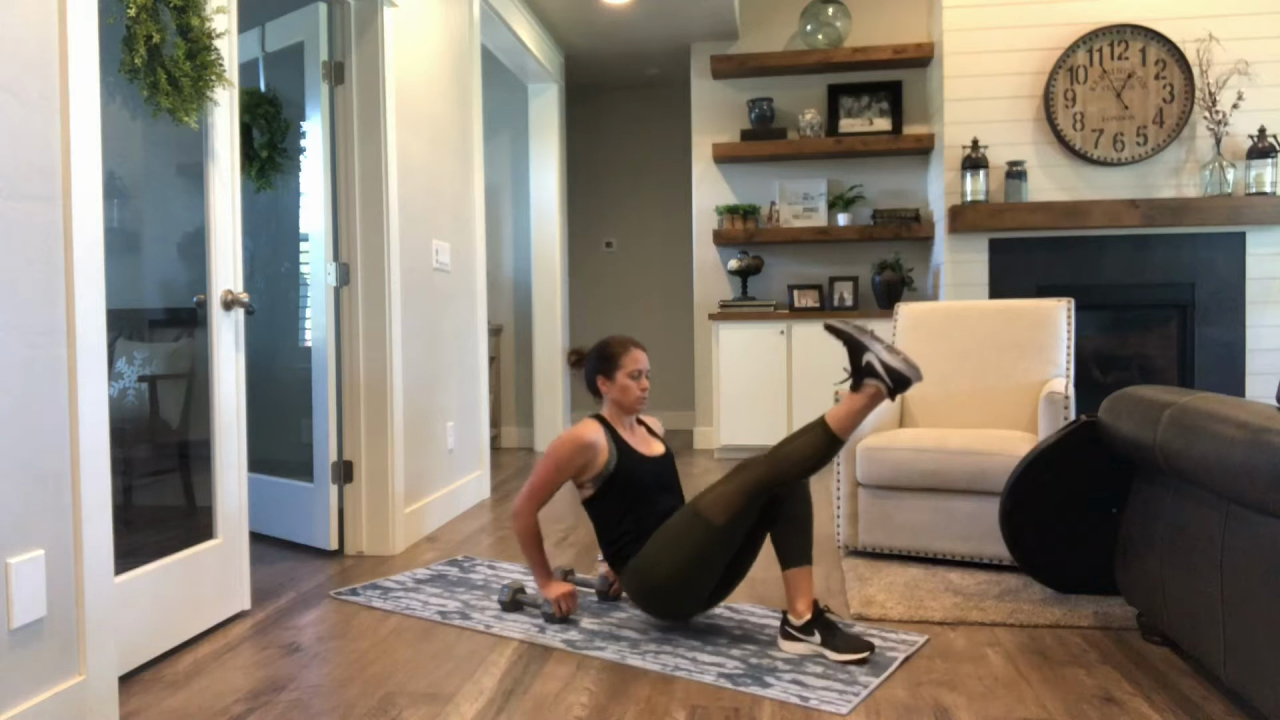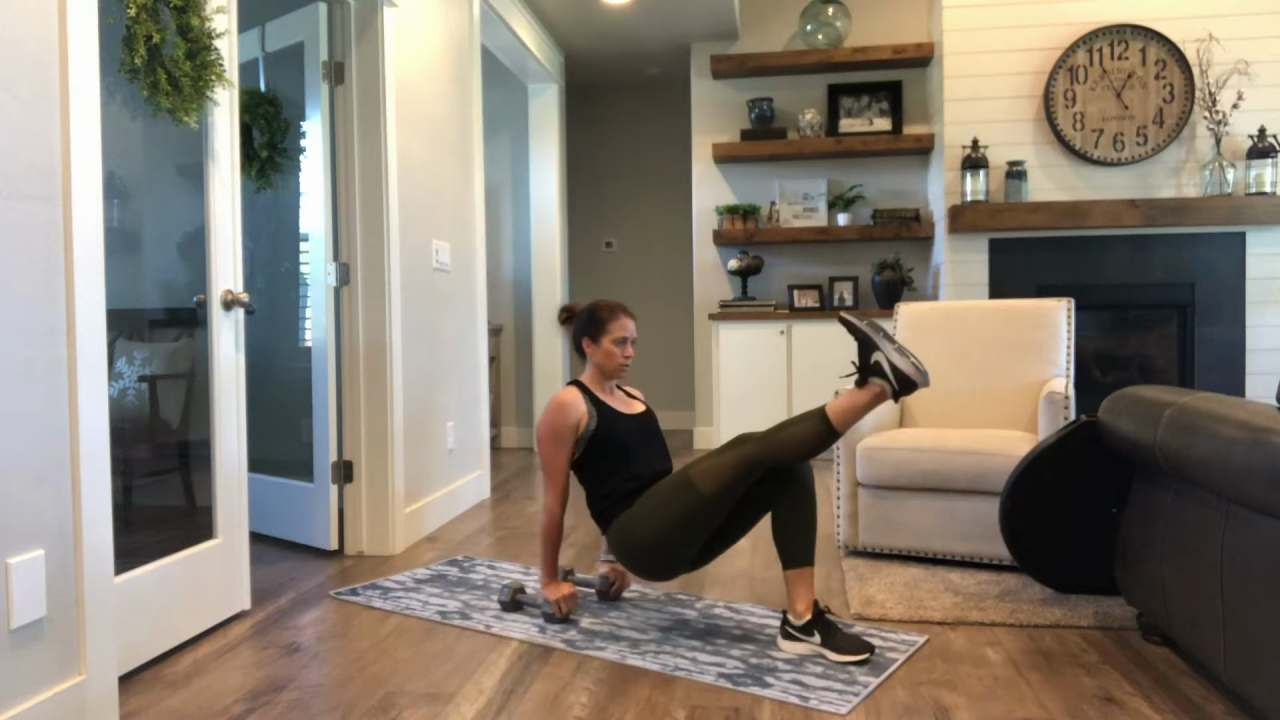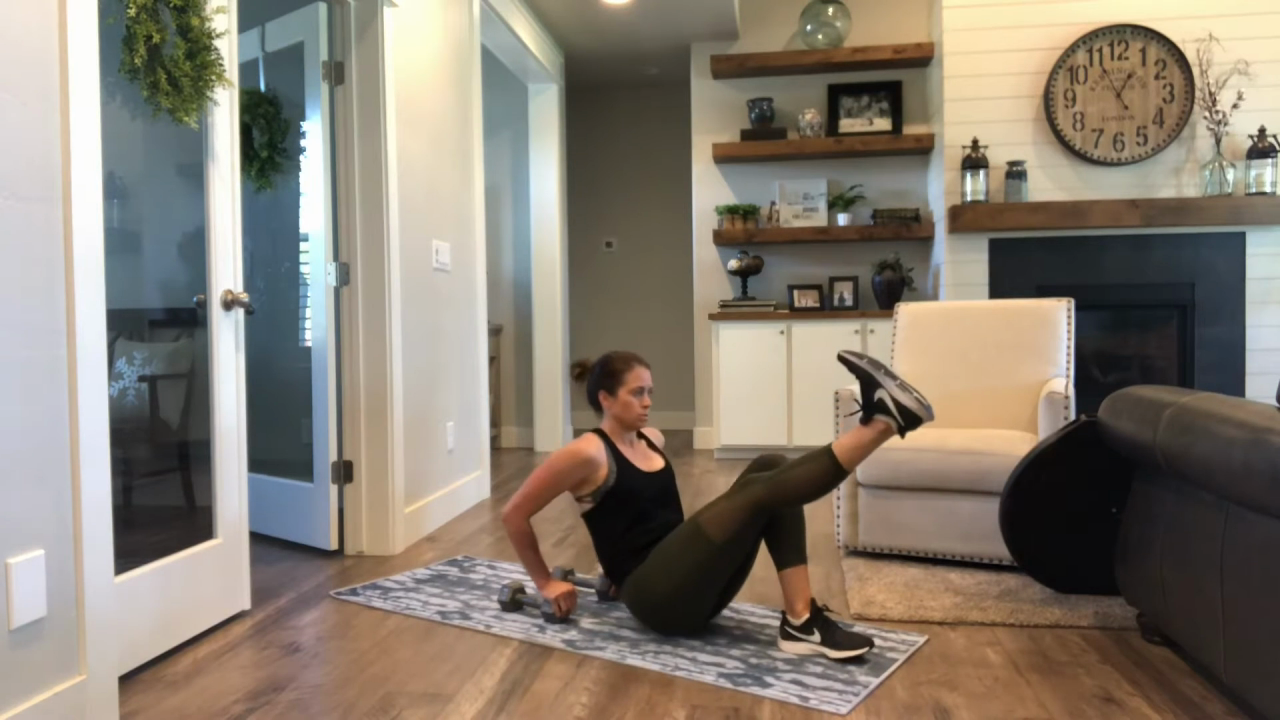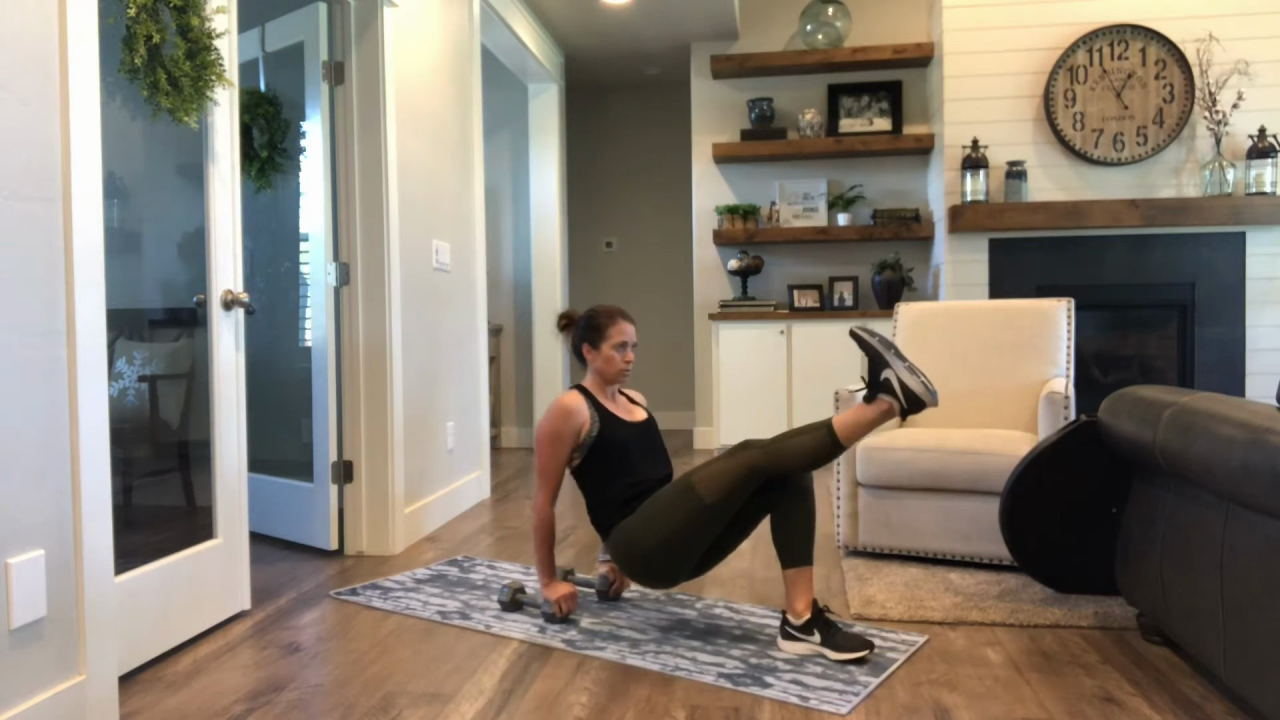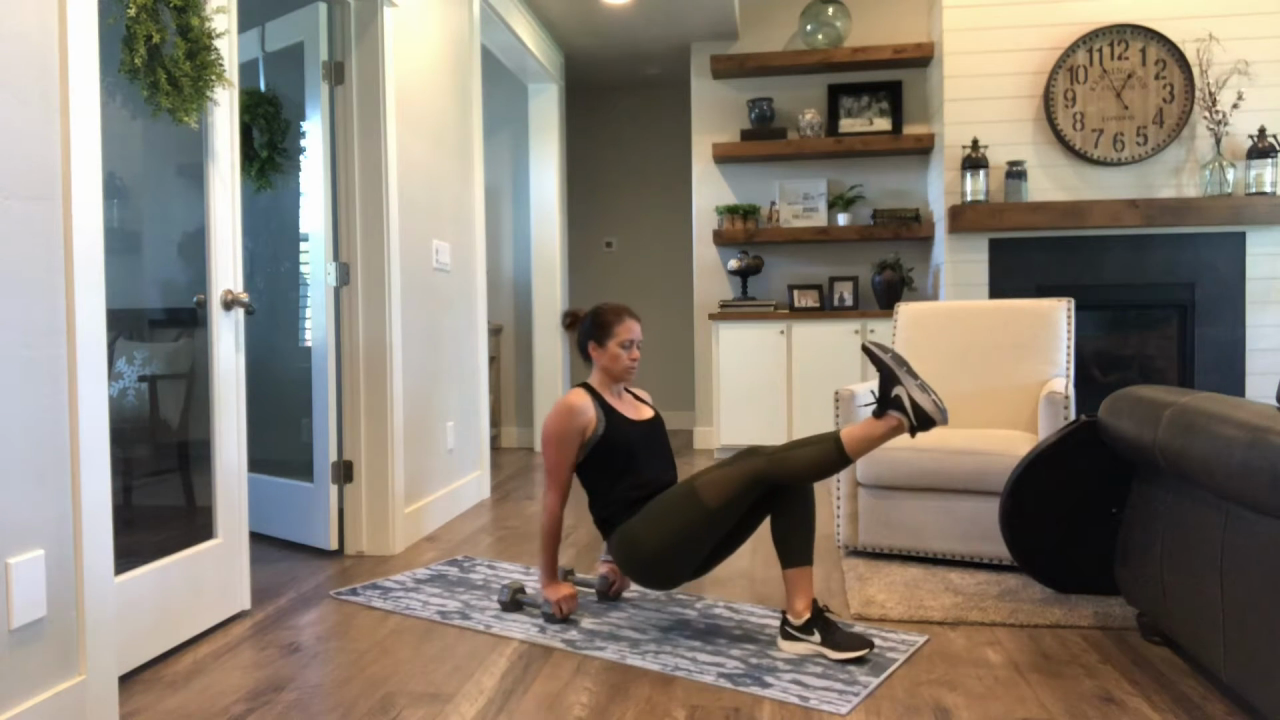
dt=1s
person 1, frame 1
left shoulder: (650, 429)
right shoulder: (585, 440)
right elbow: (523, 509)
left wrist: (614, 560)
right wrist: (547, 582)
left hip: (694, 569)
right hip: (657, 580)
left knee: (785, 479)
right knee: (757, 474)
left ankle: (801, 623)
person 1, frame 2
left shoulder: (632, 397)
right shoulder: (567, 407)
right elbow: (554, 500)
left wrist: (611, 559)
right wrist: (550, 581)
left hip: (680, 532)
right hip: (645, 540)
left knee: (787, 468)
right knee: (752, 450)
left ankle: (802, 621)
right ankle: (876, 387)
person 1, frame 3
left shoulder: (652, 440)
right shoulder: (587, 455)
right elbow: (513, 514)
right wrist: (546, 583)
left hip: (693, 581)
right hip: (656, 594)
left knee: (771, 469)
right knee: (758, 492)
left ankle: (801, 623)
person 1, frame 4
left shoulder: (634, 400)
right shoulder: (569, 410)
right elbow: (544, 502)
left wrist: (619, 560)
right wrist: (548, 581)
left hip: (678, 538)
right hip: (645, 547)
left knee: (787, 471)
right knee: (753, 457)
left ankle: (801, 622)
right ankle: (884, 403)
person 1, frame 5
left shoulder: (640, 399)
right shoulder: (575, 409)
right elbow: (553, 500)
left wrist: (613, 560)
right wrist: (550, 582)
left hip: (682, 538)
right hip: (646, 550)
left knee: (785, 473)
right knee: (757, 464)
left ankle: (801, 621)
right ankle: (894, 419)
